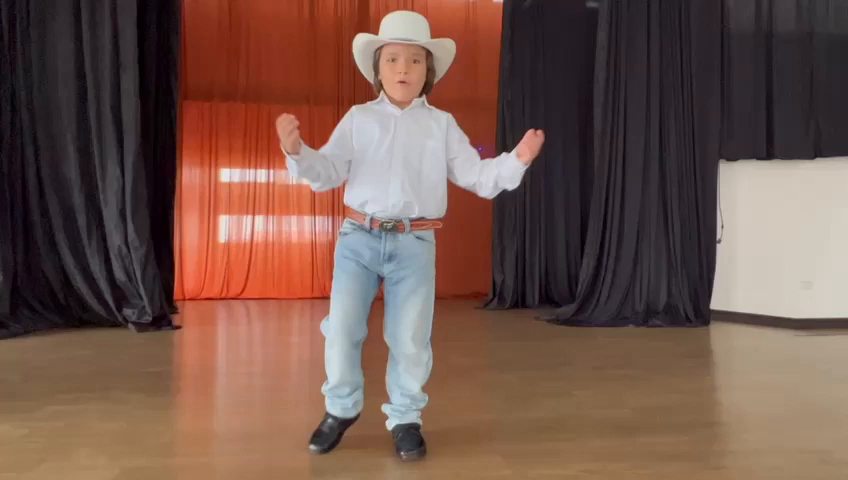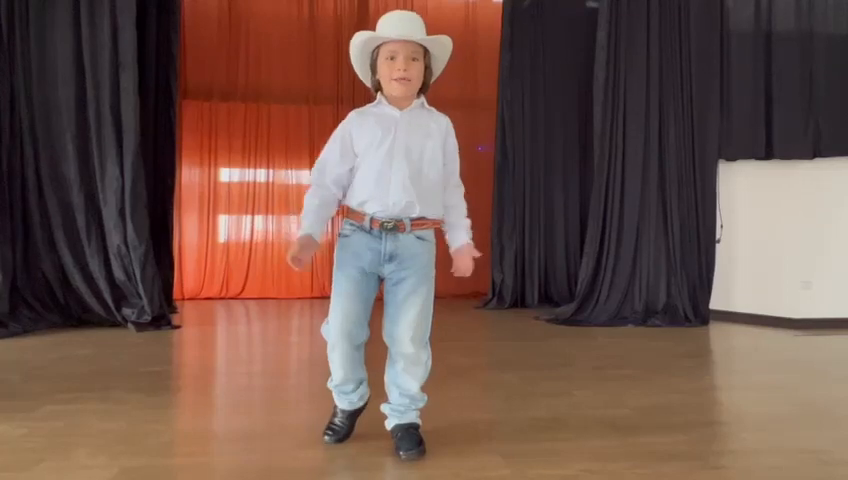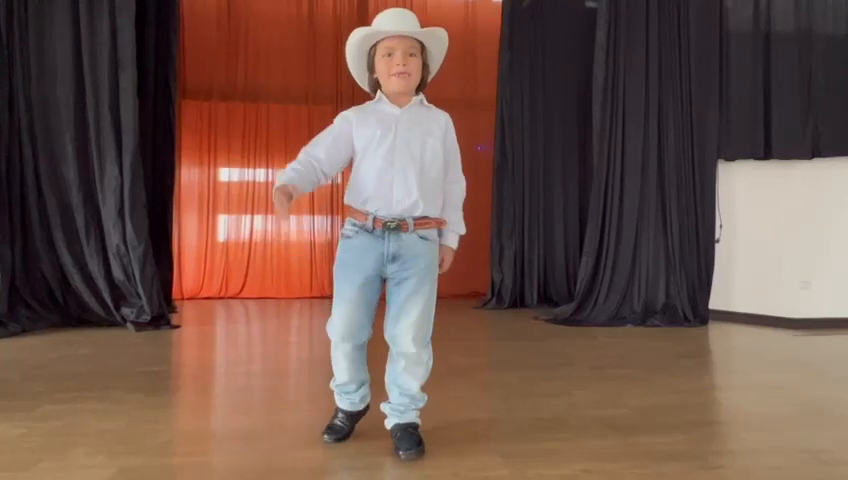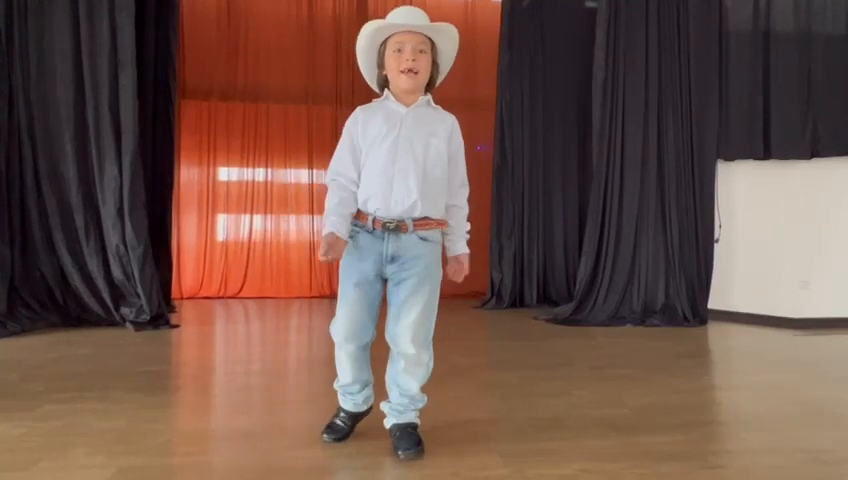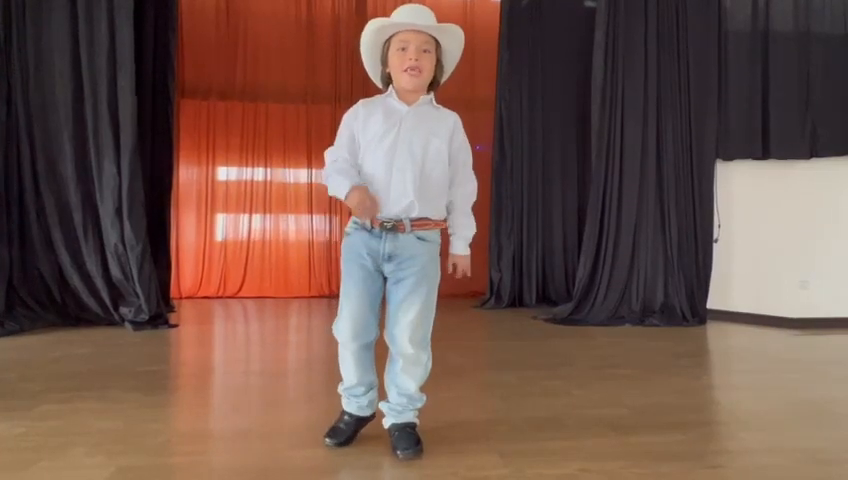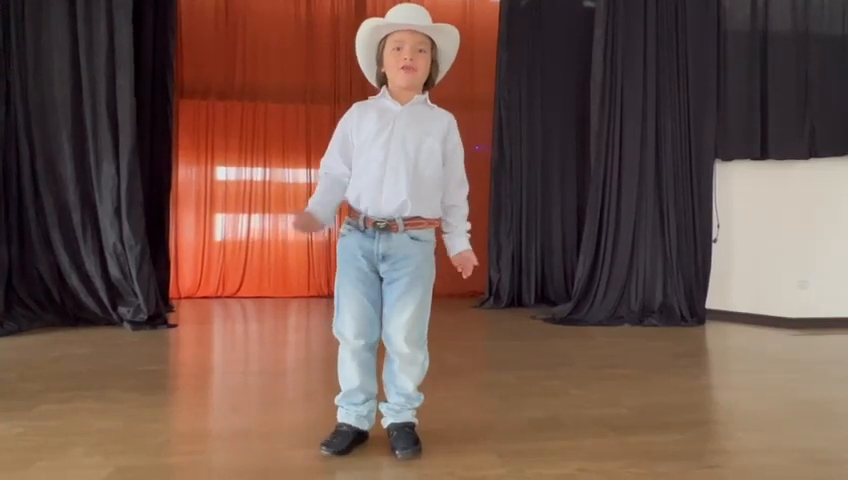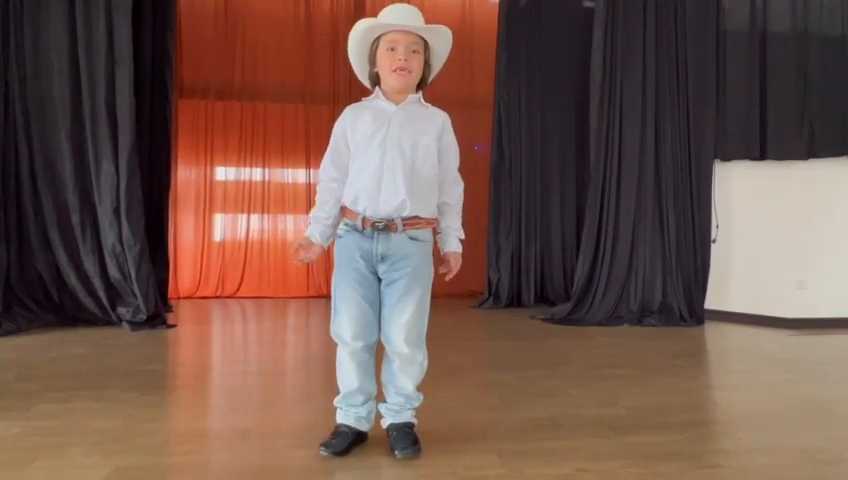
dt=0.3s
person 1, frame 1
left shoulder: (441, 124)
right shoulder: (358, 118)
left elbow: (475, 175)
right elbow: (326, 172)
left wrist: (517, 160)
right wrist: (296, 152)
left hip: (414, 242)
right hip: (359, 237)
left knee: (410, 339)
right knee: (341, 329)
left ankle: (405, 419)
right ankle: (341, 410)
person 1, frame 2
left shoulder: (439, 125)
right shoulder: (357, 122)
left elbow: (450, 190)
right elbow: (327, 181)
left wrist: (459, 241)
right wrist: (308, 233)
left hip: (415, 243)
right hip: (358, 237)
left knee: (410, 339)
right knee: (342, 330)
left ankle: (404, 419)
right ankle: (350, 401)
person 1, frame 3
left shoulder: (439, 122)
right shoulder: (355, 120)
left elbow: (453, 187)
right elbow: (316, 163)
left wrist: (451, 237)
right wrist: (289, 185)
left hip: (417, 242)
right hip: (361, 236)
left knee: (411, 338)
right knee: (346, 330)
left ankle: (404, 418)
right ankle: (351, 403)
person 1, frame 4
left shoulder: (445, 124)
right shoulder: (363, 118)
left elbow: (456, 191)
right elbow: (343, 182)
left wrist: (457, 246)
right wrist: (335, 231)
left hip: (420, 243)
right hip: (366, 237)
left knee: (412, 339)
right knee: (349, 330)
left ankle: (403, 418)
right ankle: (353, 403)
person 1, frame 5
left shoulder: (447, 123)
right shoulder: (362, 114)
left elbow: (461, 189)
right elbow: (336, 164)
left wrist: (460, 244)
right wrist: (349, 189)
left hip: (418, 242)
right hip: (363, 236)
left knee: (409, 338)
right knee: (353, 332)
left ankle: (402, 419)
right ankle: (357, 407)
person 1, frame 6
left shoulder: (442, 122)
right shoulder: (358, 115)
left elbow: (454, 189)
right elbow: (335, 174)
left wrist: (458, 243)
right wrist: (317, 213)
left hip: (412, 242)
right hip: (358, 237)
left knee: (406, 338)
right knee: (354, 334)
left ankle: (401, 419)
right ankle: (354, 419)
person 1, frame 7
left shoulder: (437, 122)
right shoulder: (353, 117)
left elbow: (450, 187)
right elbow: (332, 181)
left wrist: (450, 242)
right wrist: (317, 234)
left hip: (411, 242)
right hip: (355, 238)
left knee: (405, 339)
right knee: (352, 335)
left ankle: (400, 420)
right ankle: (353, 420)
